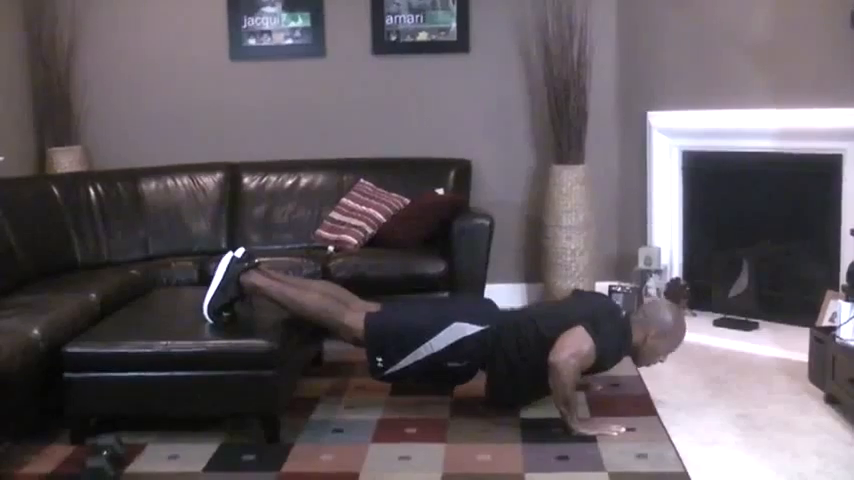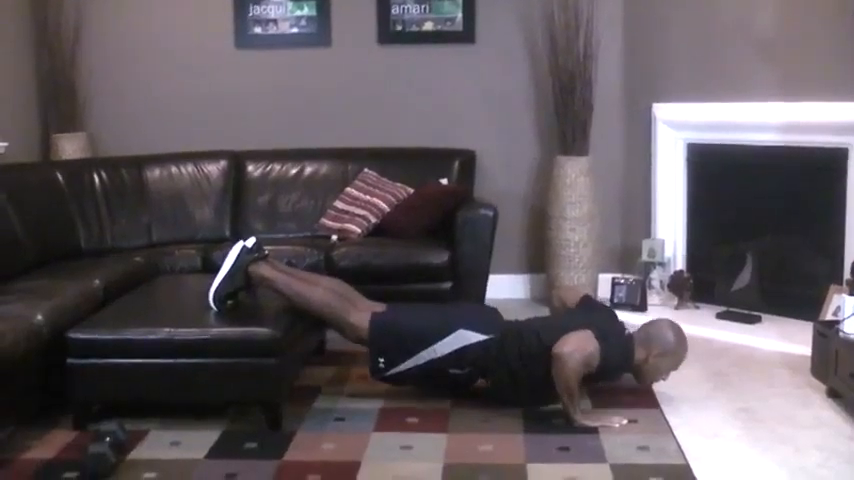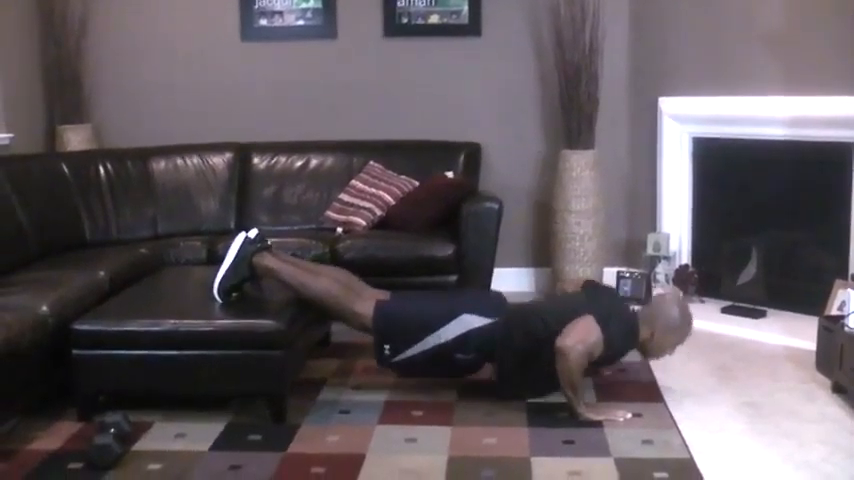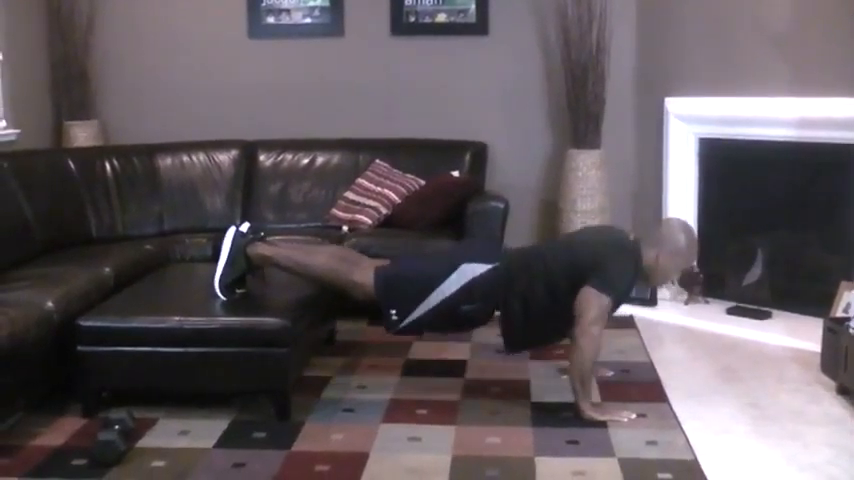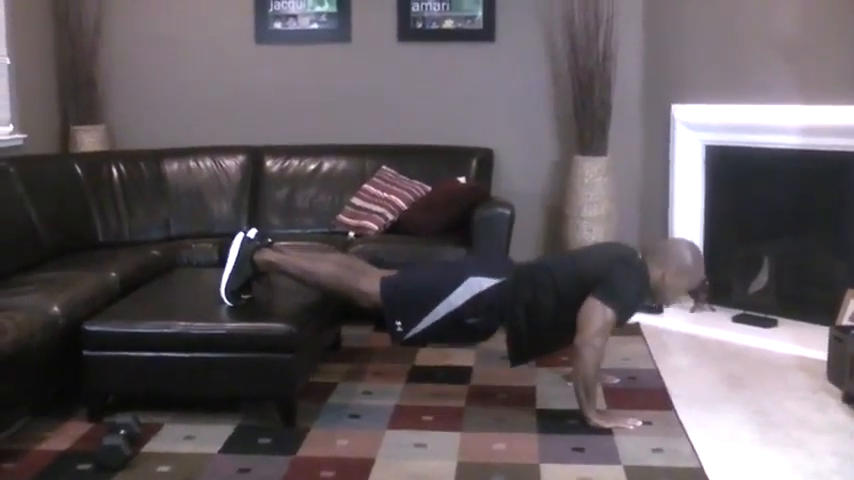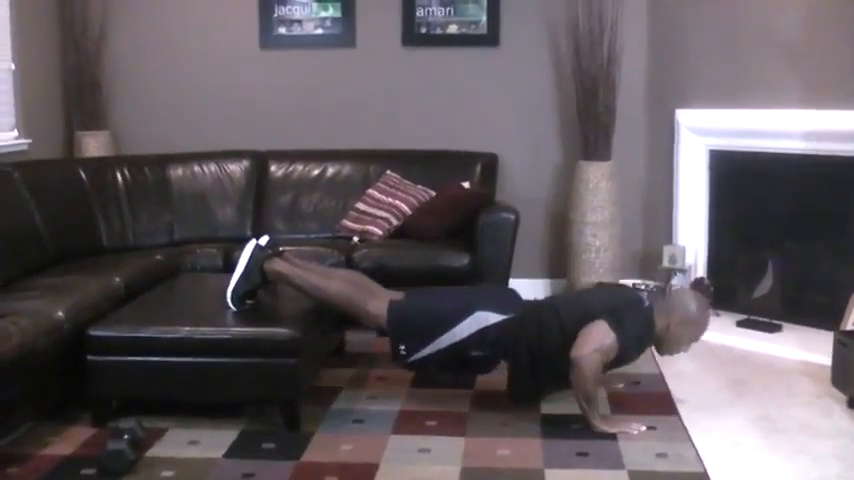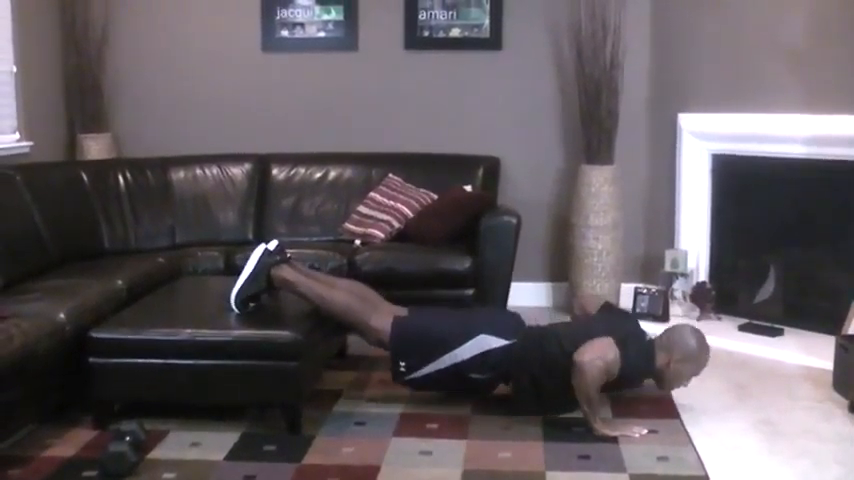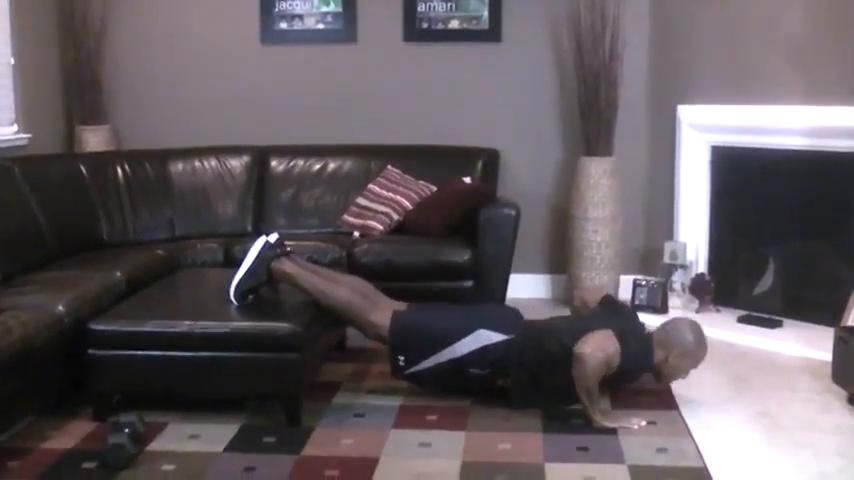
dt=0.3s
person 1, frame 1
left shoulder: (604, 310)
right shoulder: (611, 335)
right elbow: (561, 359)
left wrist: (569, 380)
right wrist: (576, 420)
left hip: (476, 321)
right hip: (469, 339)
left knee: (359, 310)
right knee: (353, 324)
left ankle: (249, 270)
right ankle: (246, 279)
person 1, frame 2
left shoulder: (608, 323)
right shoulder: (615, 351)
left elbow: (566, 293)
right elbow: (567, 354)
right wrist: (577, 412)
left hip: (480, 331)
right hip: (473, 350)
left knee: (364, 312)
right knee: (358, 324)
left ankle: (257, 261)
right ankle: (253, 270)
person 1, frame 3
left shoulder: (615, 307)
right shoulder: (619, 331)
left elbow: (571, 289)
right elbow: (568, 347)
left wrist: (578, 324)
right wrist: (582, 406)
left hip: (486, 315)
right hip: (479, 334)
left knee: (369, 299)
right knee: (363, 312)
left ankle: (261, 253)
right ankle: (259, 260)
person 1, frame 4
left shoulder: (617, 244)
right shoulder: (622, 264)
right elbow: (587, 330)
left wrist: (582, 367)
right wrist: (586, 404)
left hip: (485, 269)
right hip: (478, 282)
left knee: (367, 268)
right knee: (363, 281)
left ankle: (254, 245)
right ankle: (251, 251)
person 1, frame 5
left shoulder: (625, 261)
right shoulder: (628, 281)
right elbow: (589, 339)
left wrist: (587, 373)
right wrist: (593, 411)
left hip: (493, 282)
right hip: (486, 295)
left knee: (372, 278)
right knee: (369, 290)
left ankle: (263, 248)
right ankle: (259, 257)
person 1, frame 6
left shoulder: (630, 302)
right shoulder: (635, 326)
right elbow: (583, 356)
left wrist: (596, 374)
right wrist: (597, 417)
left hip: (500, 313)
right hip: (492, 328)
left knee: (382, 300)
right knee: (376, 311)
left ankle: (273, 257)
right ankle: (268, 266)
person 1, frame 7
left shoulder: (629, 331)
right shoulder: (636, 356)
right elbow: (586, 362)
right wrist: (599, 421)
left hip: (502, 334)
right hip: (494, 353)
left knee: (386, 315)
right knee: (379, 326)
left ankle: (282, 265)
right ankle: (276, 274)
person 1, frame 8
left shoulder: (627, 322)
right shoulder: (634, 350)
left elbow: (584, 295)
right elbow: (587, 355)
right wrist: (598, 413)
left hip: (499, 331)
right hip: (492, 349)
left knee: (384, 310)
right knee: (379, 322)
left ankle: (280, 258)
right ankle: (275, 265)
